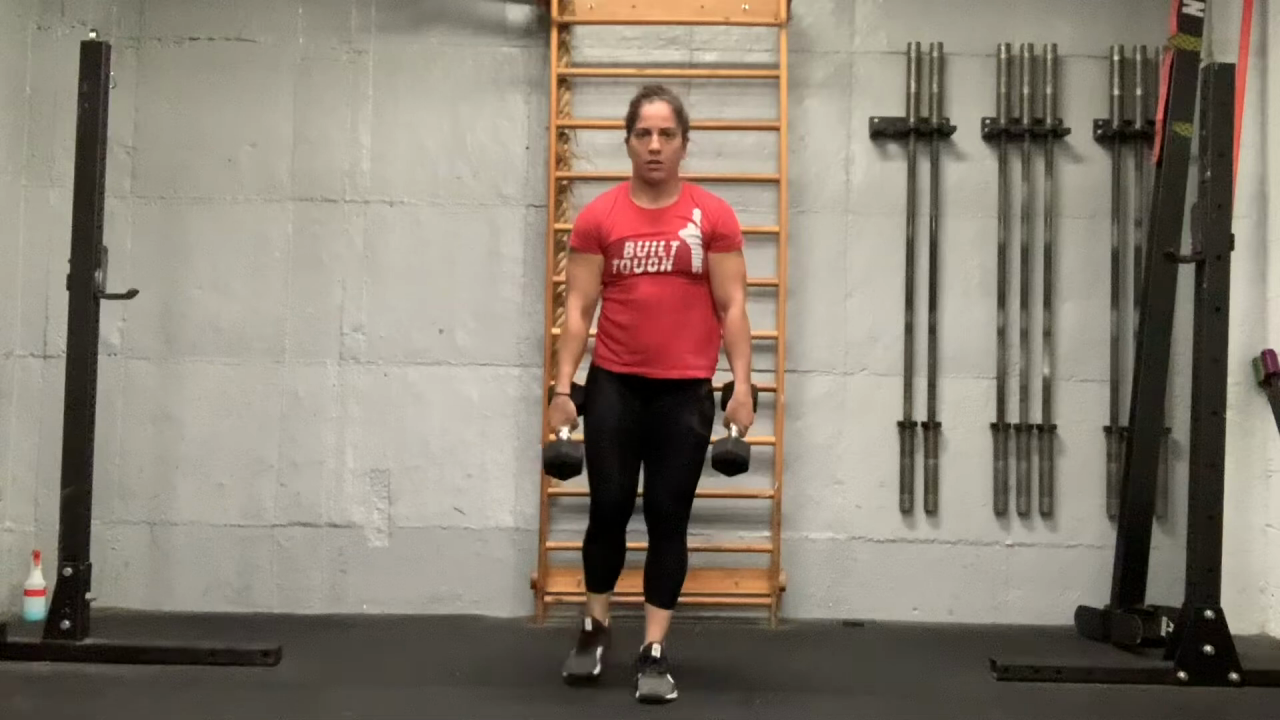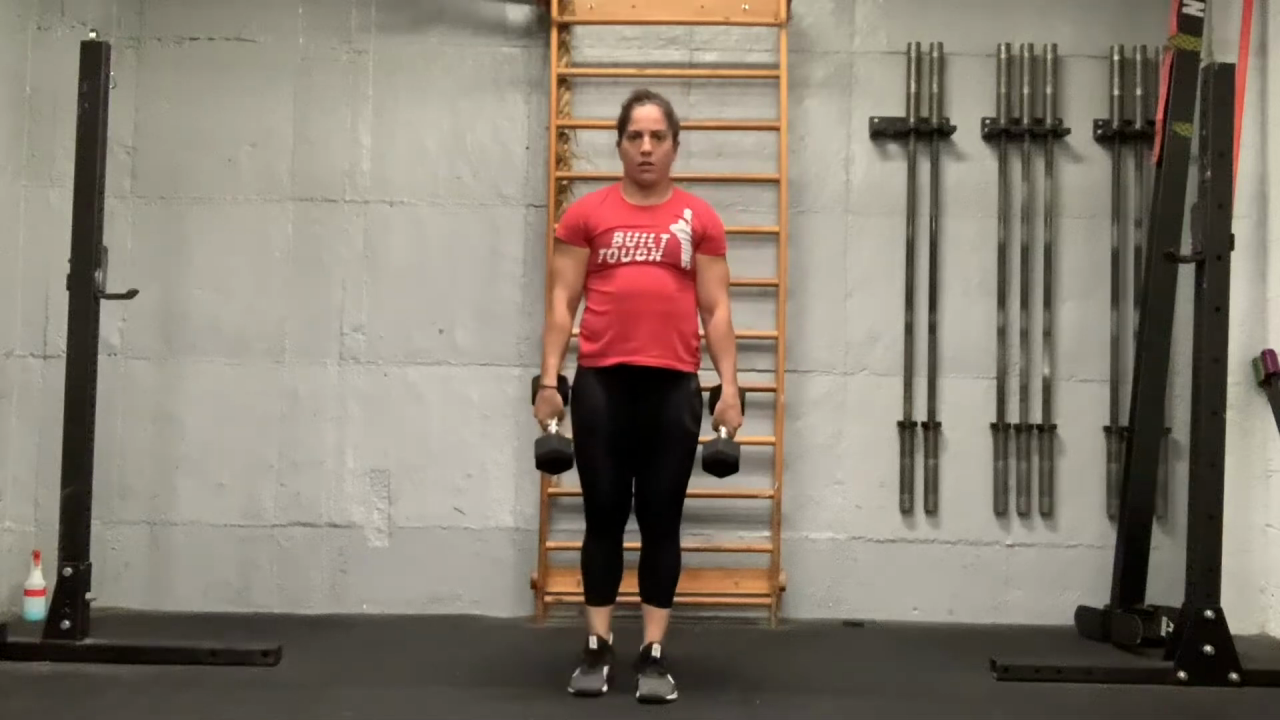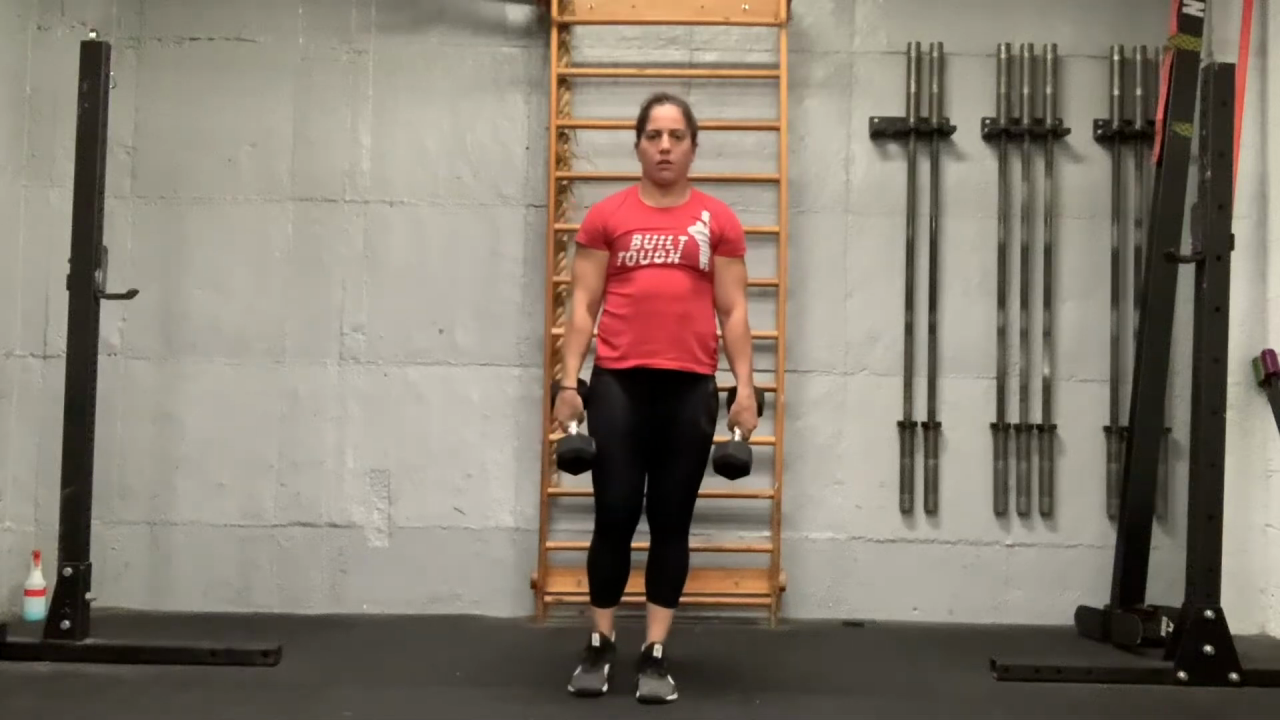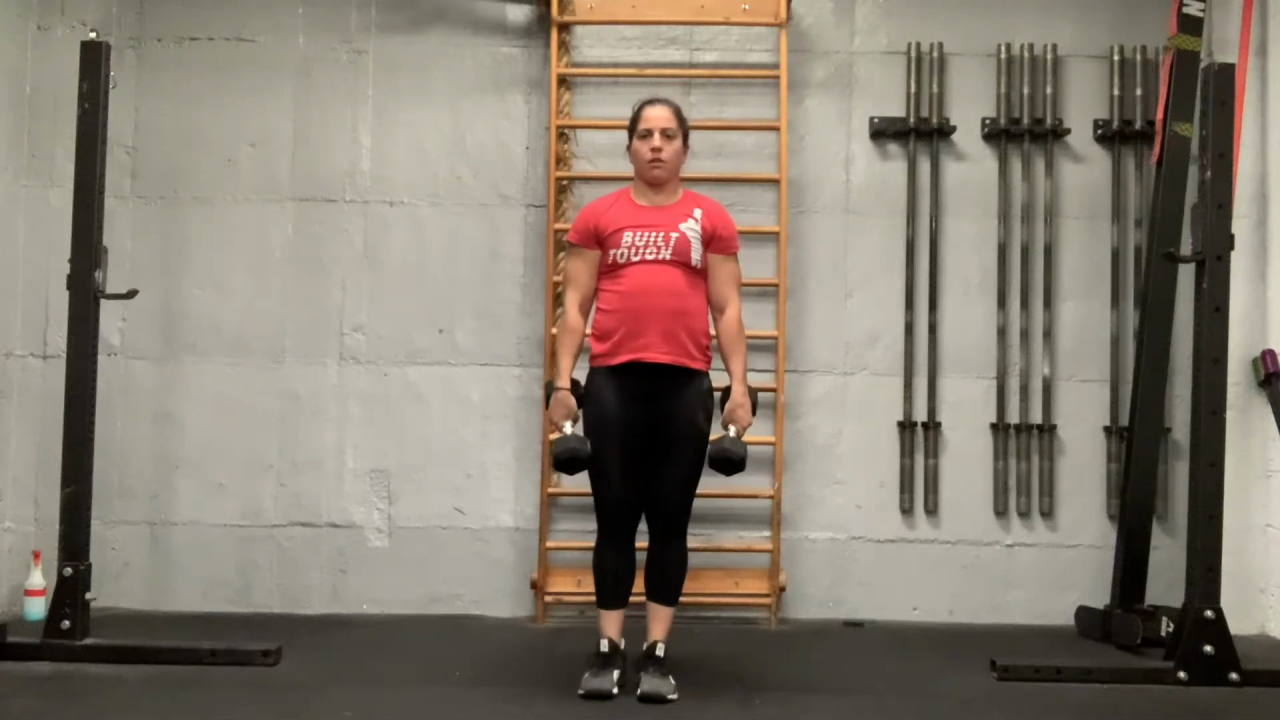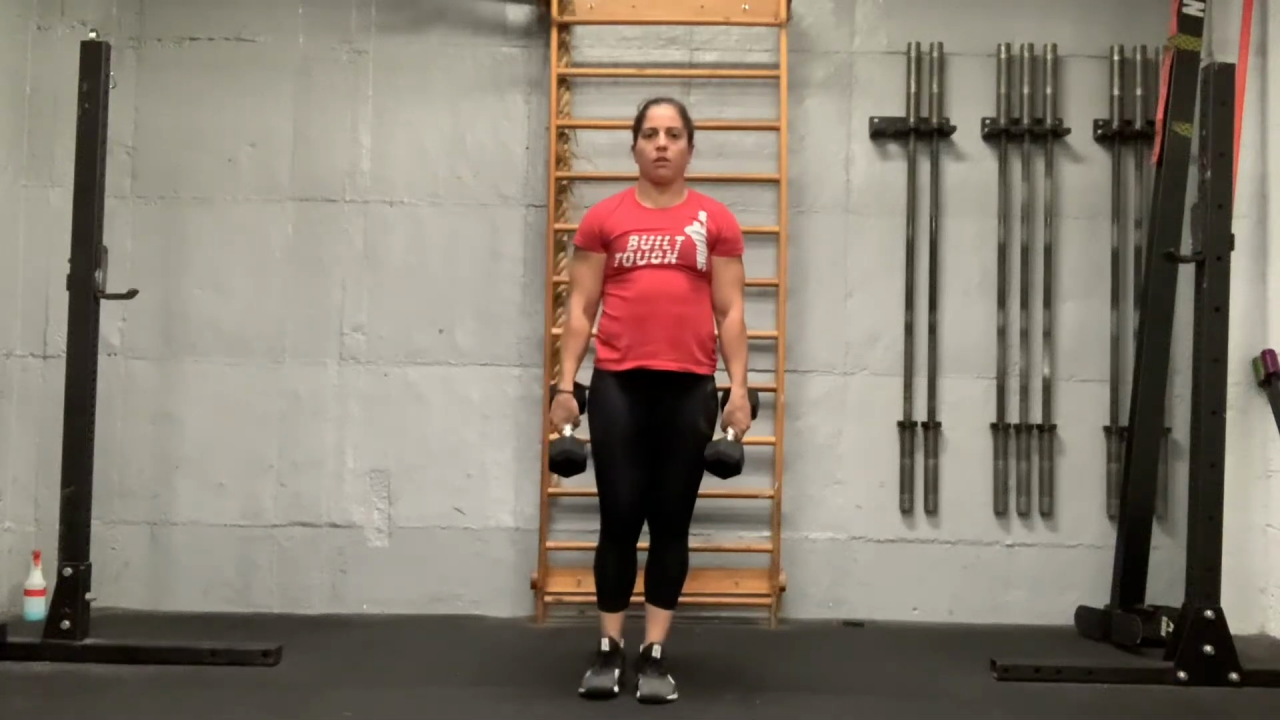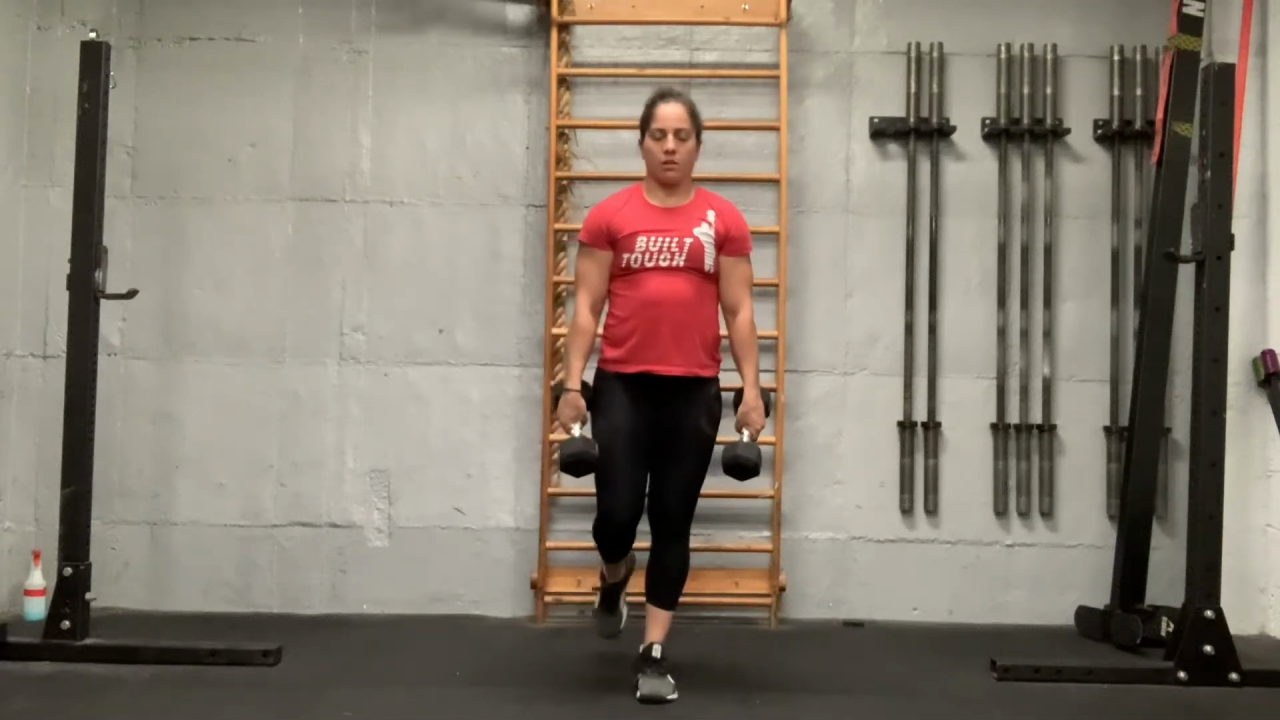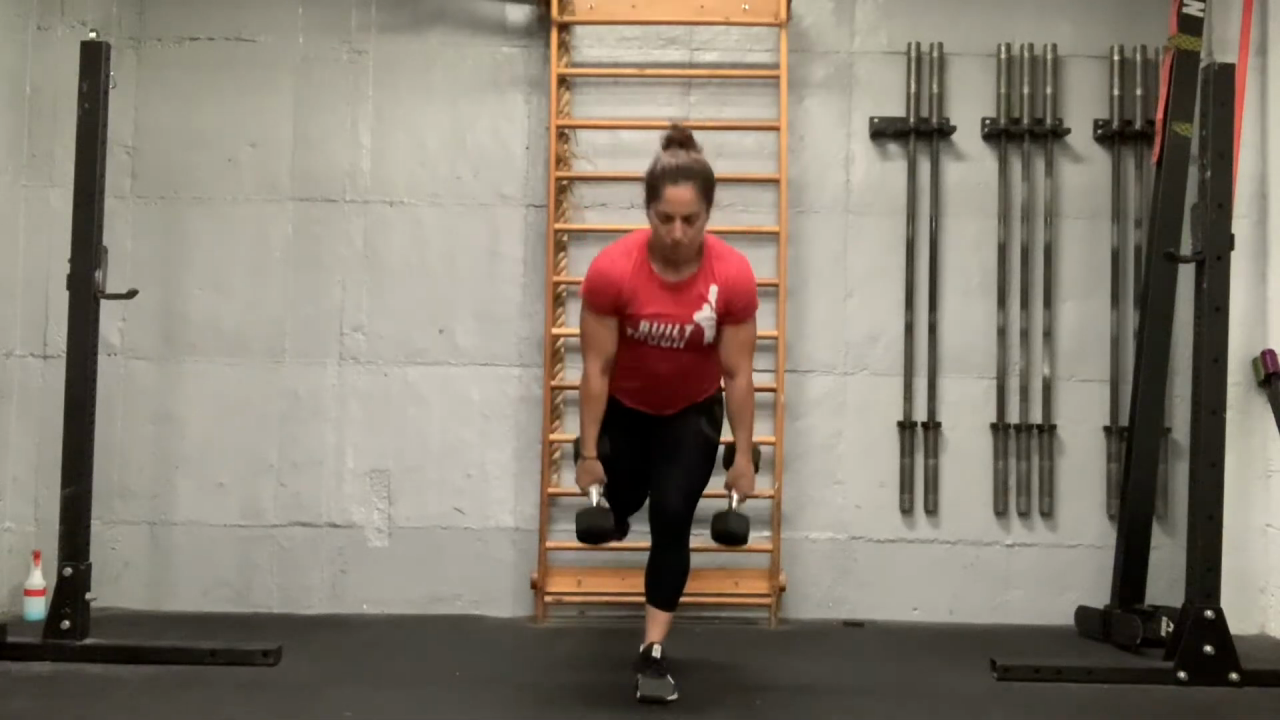
dt=0.5s
person 1, frame 1
left shoulder: (714, 215)
right shoulder: (598, 216)
left elbow: (732, 308)
right elbow: (579, 309)
left wrist: (741, 386)
right wrist: (563, 387)
left hip: (685, 391)
right hip: (613, 385)
left knee: (667, 520)
right knee: (608, 510)
left ankle: (653, 652)
right ankle: (594, 626)
person 1, frame 2
left shoulder: (699, 219)
right shoulder: (586, 213)
left elbow: (717, 311)
right elbow: (562, 304)
left wrist: (729, 387)
right wrist: (548, 381)
left hip: (674, 386)
right hip: (601, 382)
left knee: (661, 520)
right knee: (604, 516)
left ankle: (653, 654)
right ankle: (597, 647)
person 1, frame 3
left shoulder: (718, 221)
right shoulder: (606, 216)
left elbow: (733, 312)
right elbow: (583, 306)
left wrist: (744, 389)
right wrist: (568, 384)
left hip: (690, 388)
right hip: (617, 383)
left knee: (671, 522)
right knee: (614, 517)
left ankle: (654, 654)
right ankle: (600, 644)
person 1, frame 4
left shoulder: (711, 219)
right shoulder: (597, 216)
left elbow: (728, 309)
right elbow: (575, 307)
left wrist: (739, 386)
right wrist: (562, 384)
left hip: (685, 385)
right hip: (612, 382)
left knee: (669, 520)
right knee: (615, 518)
left ankle: (655, 654)
right ankle: (608, 651)
person 1, frame 5
left shoulder: (716, 220)
right shoulder: (603, 218)
left elbow: (730, 313)
right elbow: (581, 308)
left wrist: (739, 388)
right wrist: (565, 386)
left hip: (689, 389)
right hip: (618, 385)
left knee: (671, 523)
right knee: (620, 521)
left ankle: (653, 654)
right ankle: (608, 649)
person 1, frame 6
left shoulder: (724, 220)
right shoulder: (608, 216)
left elbow: (739, 313)
right elbow: (586, 309)
left wrist: (752, 391)
right wrist: (572, 386)
left hip: (693, 391)
right hip: (621, 387)
left knee: (672, 522)
right knee: (618, 512)
left ankle: (653, 652)
right ankle: (613, 580)
person 1, frame 7
left shoulder: (733, 275)
right shoulder: (611, 269)
left elbow: (737, 374)
right elbow: (596, 369)
left wrist: (743, 455)
right wrist: (588, 452)
left hip: (694, 410)
right hip: (625, 407)
left knee: (671, 522)
right knee: (620, 501)
left ankle: (653, 652)
right ankle: (621, 510)
